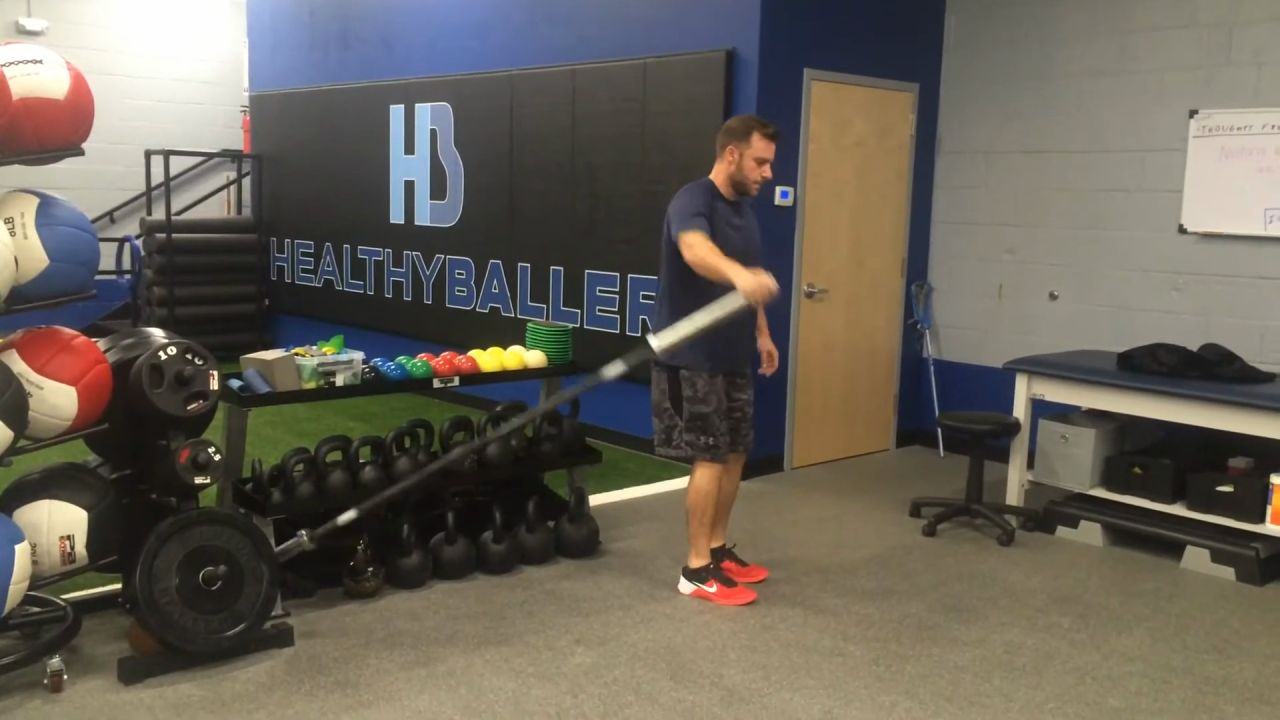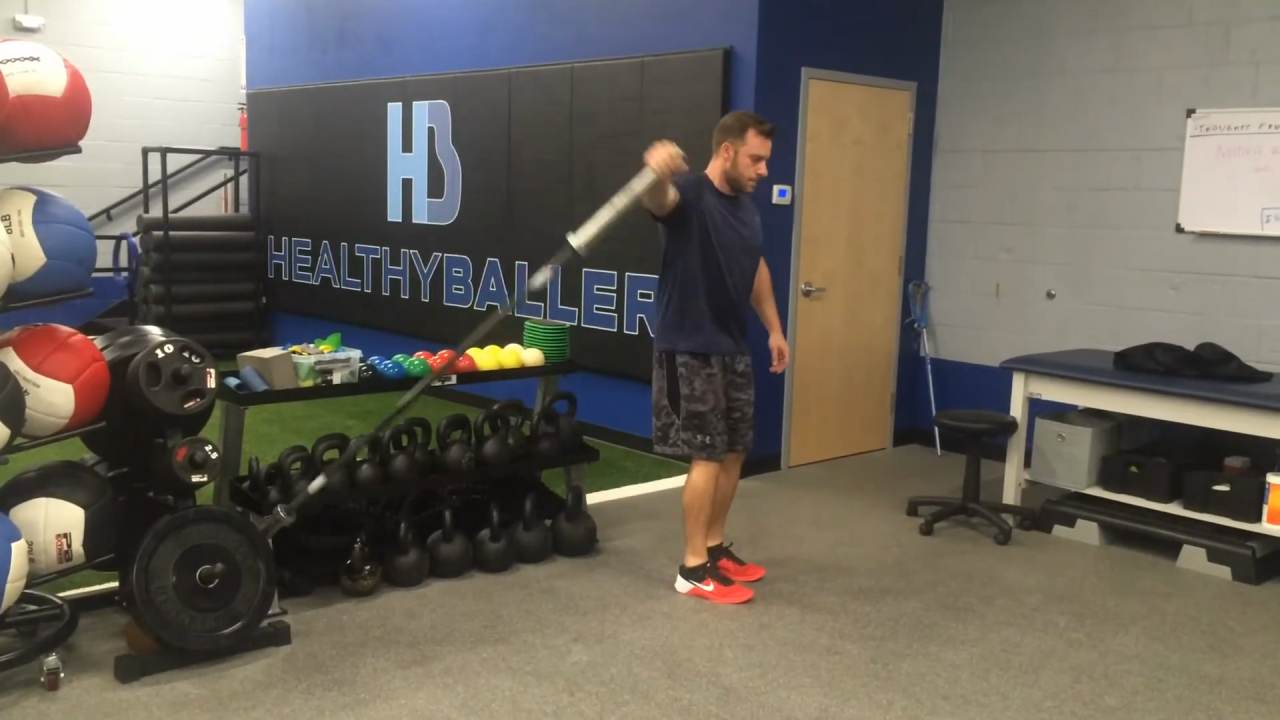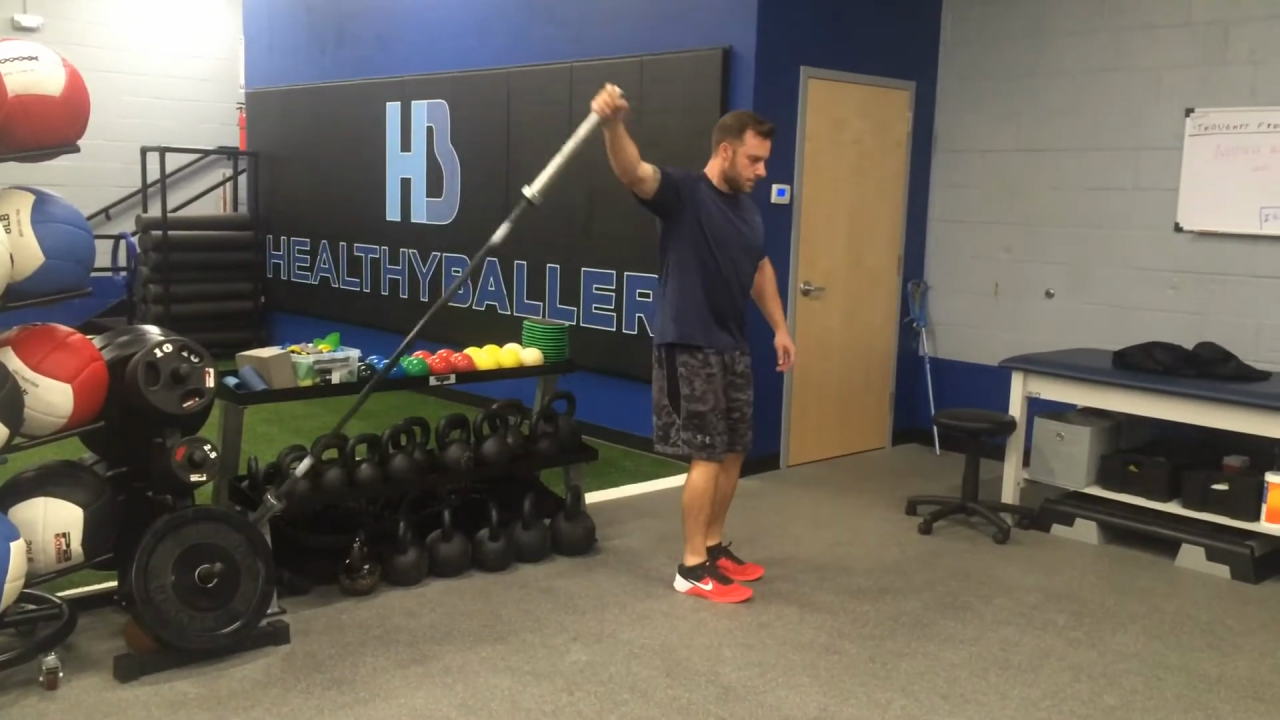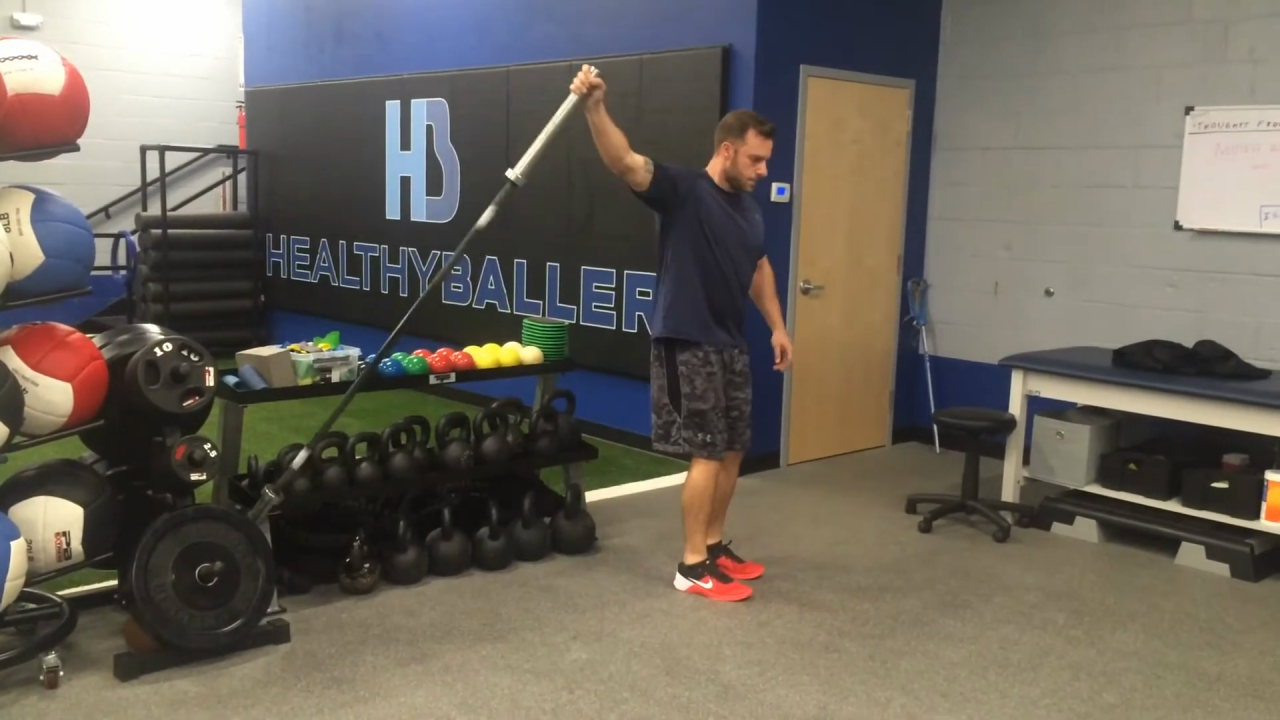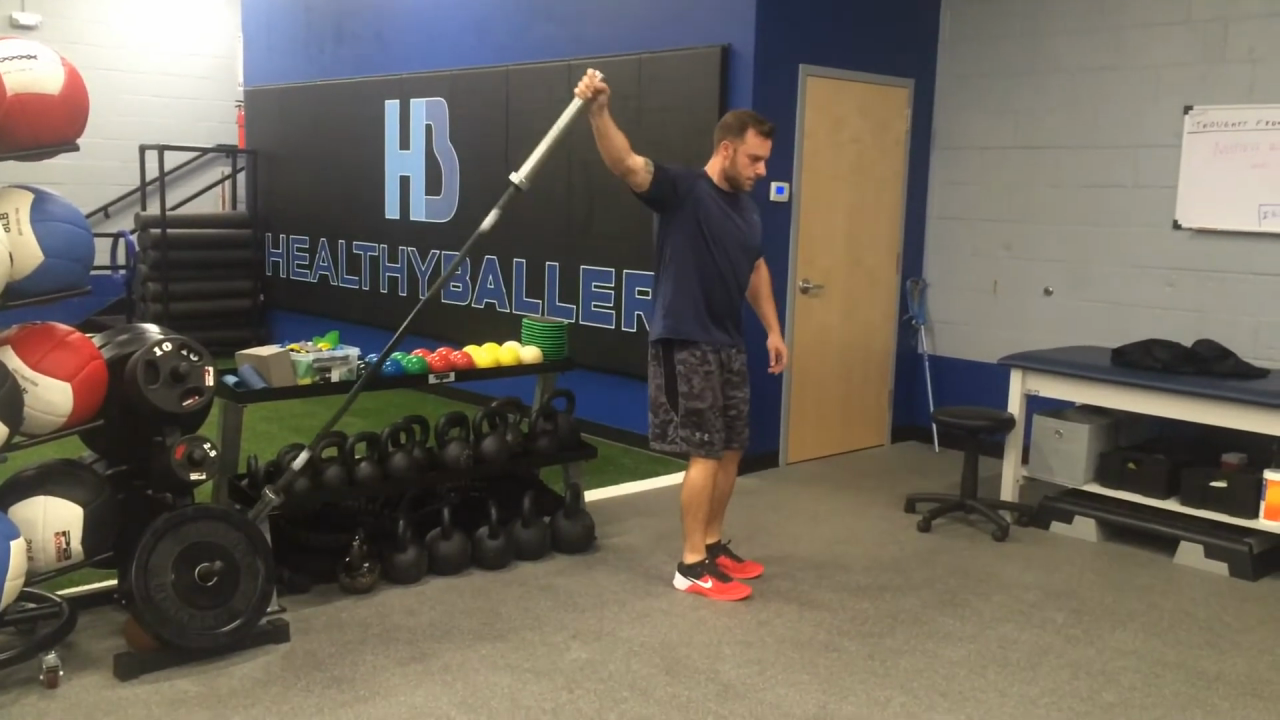
dt=0.2s
person 1, frame 1
left shoulder: (744, 208)
right shoulder: (698, 198)
right elbow: (695, 249)
left wrist: (761, 332)
right wrist: (738, 275)
left hip: (732, 352)
right hip: (692, 355)
left knee: (734, 453)
right knee: (710, 457)
left ankle: (718, 550)
right ankle: (697, 570)
person 1, frame 2
left shoulder: (746, 205)
right shoulder: (691, 194)
left elbow: (755, 270)
right elbow: (658, 198)
left wrist: (774, 330)
right wrist: (657, 168)
left hip: (733, 349)
right hip: (690, 349)
left knee: (734, 452)
right knee: (707, 456)
left ankle: (715, 547)
right ankle: (694, 569)
person 1, frame 3
left shoulder: (747, 206)
right shoulder: (684, 193)
left elbow: (760, 270)
right elbow: (633, 173)
left wrist: (780, 328)
right wrist: (612, 124)
left hip: (732, 347)
right hip: (689, 348)
left knee: (733, 453)
right knee: (707, 456)
left ankle: (714, 547)
right ankle: (692, 567)
person 1, frame 4
left shoulder: (748, 206)
right shoulder: (682, 189)
left elbow: (759, 269)
right elbow: (623, 162)
left wrist: (778, 327)
right wrist: (593, 106)
left hip: (731, 346)
right hip: (687, 345)
left knee: (732, 451)
right knee: (707, 454)
left ankle: (714, 546)
right ankle: (692, 566)
person 1, frame 5
left shoulder: (746, 207)
right shoulder: (682, 189)
left elbow: (755, 270)
right elbow: (624, 164)
left wrist: (773, 330)
right wrist: (598, 110)
left hip: (729, 345)
right hip: (686, 344)
left knee: (731, 449)
right knee: (705, 452)
left ankle: (713, 544)
right ankle: (691, 564)
